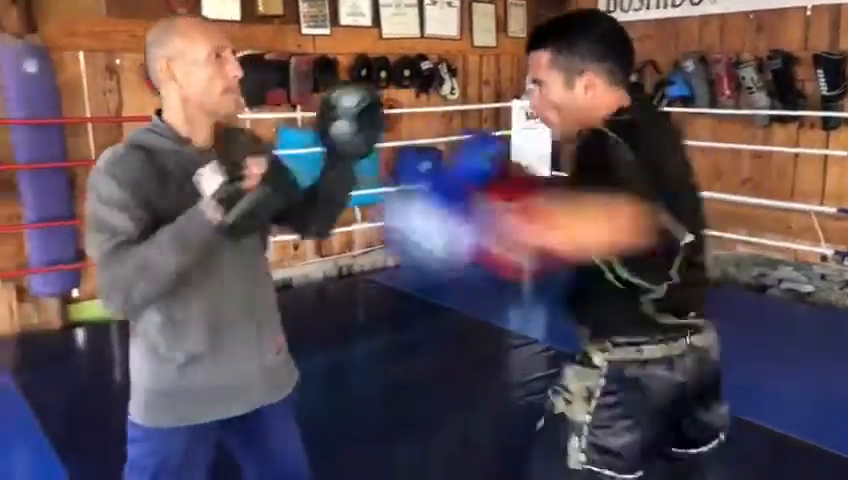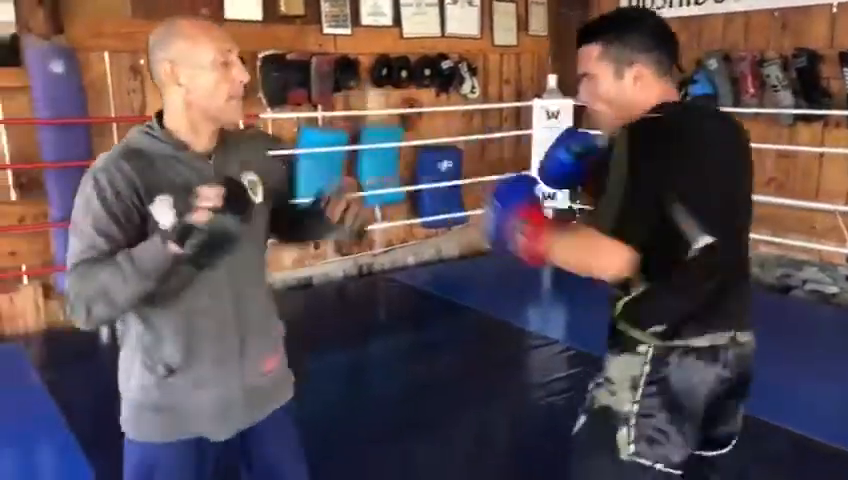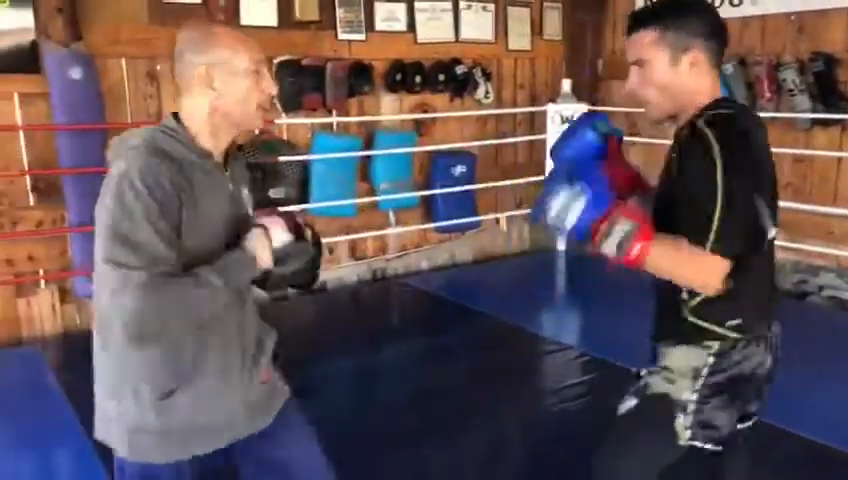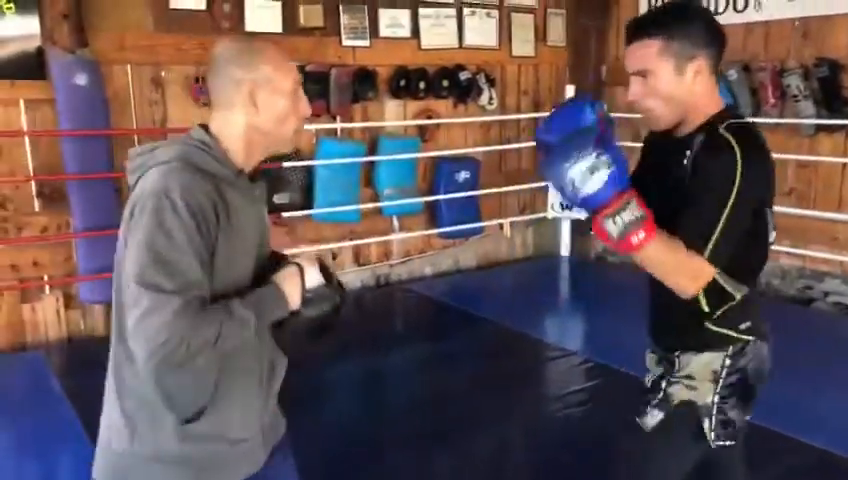
dt=0.2s
person 1, frame 1
left shoulder: (611, 141)
right shoulder: (635, 130)
left elbow: (625, 223)
left wrist: (503, 222)
left hip: (628, 359)
right hip: (684, 341)
person 1, frame 2
left shoulder: (636, 144)
right shoulder: (724, 131)
left elbow: (610, 258)
left wrist: (526, 228)
right wrist: (596, 175)
left hip: (659, 356)
right hip: (728, 342)
person 1, frame 3
left shoulder: (714, 143)
right shoulder: (732, 130)
left elbow: (705, 271)
right elbow: (670, 218)
left wrist: (612, 228)
right wrist: (614, 172)
left hip: (707, 350)
right hip: (736, 341)
person 1, frame 4
left shoulder: (732, 153)
right shoulder: (665, 137)
left elbow: (690, 275)
right elbow: (651, 220)
left wrist: (615, 207)
right wrist: (590, 167)
left hip: (713, 357)
right hip: (678, 345)
person 2, frame 1
left shoulder: (241, 149)
right shoulder: (125, 168)
left elbow: (309, 219)
right elbow: (121, 289)
left wrist: (344, 157)
right wrist: (207, 211)
left hip: (262, 369)
right hip: (179, 387)
person 2, frame 2
left shoulder: (252, 152)
right shoulder: (117, 174)
left elbow: (288, 224)
right elbow: (87, 301)
left wrist: (331, 216)
right wrist: (168, 241)
left hip: (257, 383)
right hip: (172, 401)
person 2, frame 3
left shoulder: (219, 167)
right shoulder: (141, 176)
right elbow: (138, 317)
left wrist: (276, 247)
right wrist: (250, 258)
left hip: (244, 391)
right hip: (165, 415)
person 2, frame 4
left shoulder: (242, 184)
right shoulder: (176, 191)
right elbow: (164, 343)
left wrist: (290, 275)
right wrist: (276, 297)
left hip: (244, 424)
